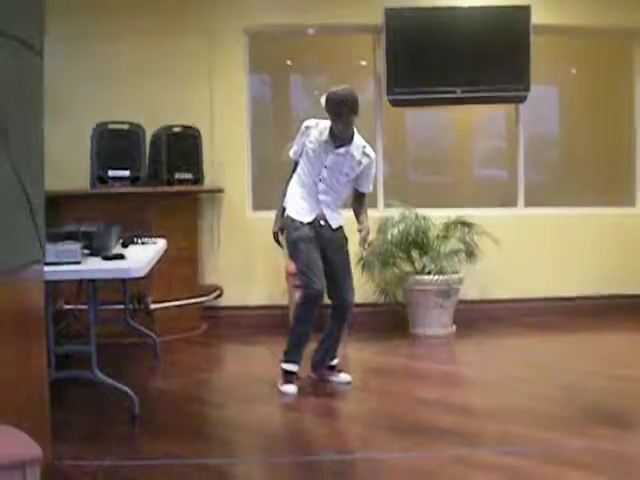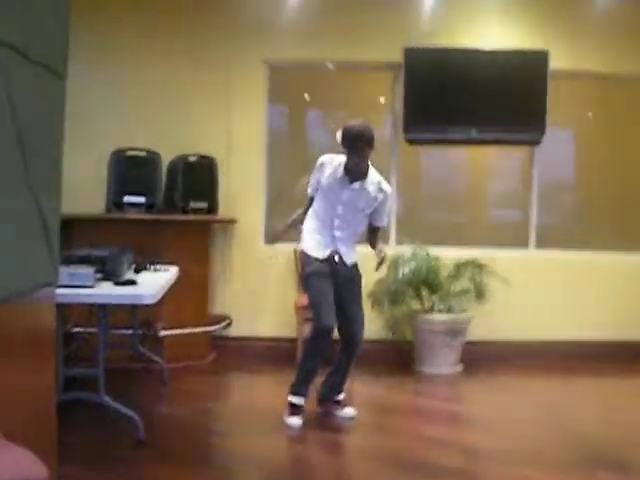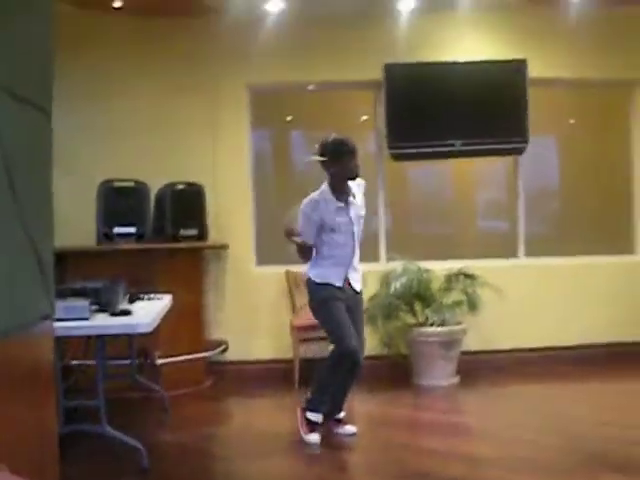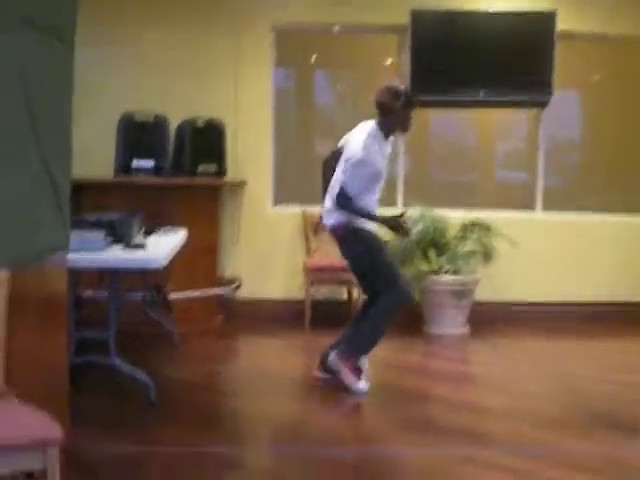
dt=0.5s
person 1, frame 1
left shoulder: (365, 156)
right shoulder: (310, 130)
left elbow: (359, 198)
right elbow: (294, 172)
left wrist: (363, 221)
right wrist: (280, 213)
left hip: (332, 226)
right hip: (299, 220)
left knee: (344, 300)
right knee: (314, 289)
left ankle: (324, 362)
right ankle: (289, 365)
person 1, frame 2
left shoulder: (381, 190)
right shoulder: (326, 166)
left elbow: (373, 231)
left wrist: (379, 248)
right wrist: (288, 227)
left hip: (346, 262)
right hip: (315, 257)
left knee: (353, 335)
right knee: (324, 325)
left ankle: (330, 395)
right ankle: (296, 398)
person 1, frame 3
left shoulder: (359, 189)
right shoulder: (314, 205)
right elbow: (306, 255)
right wrist: (301, 243)
left hip: (352, 285)
right hip: (324, 286)
left knee: (355, 358)
right knee: (348, 349)
left ankle: (331, 414)
right ankle: (311, 413)
person 1, frame 4
left shoulder: (365, 128)
right shoulder: (371, 153)
left elbow: (331, 161)
right elbow: (344, 200)
left wrist: (327, 210)
right wrist: (384, 221)
left hip: (349, 226)
right hip: (350, 228)
left knee: (378, 294)
right knee: (398, 292)
left ankle: (332, 360)
right ankle: (347, 355)
